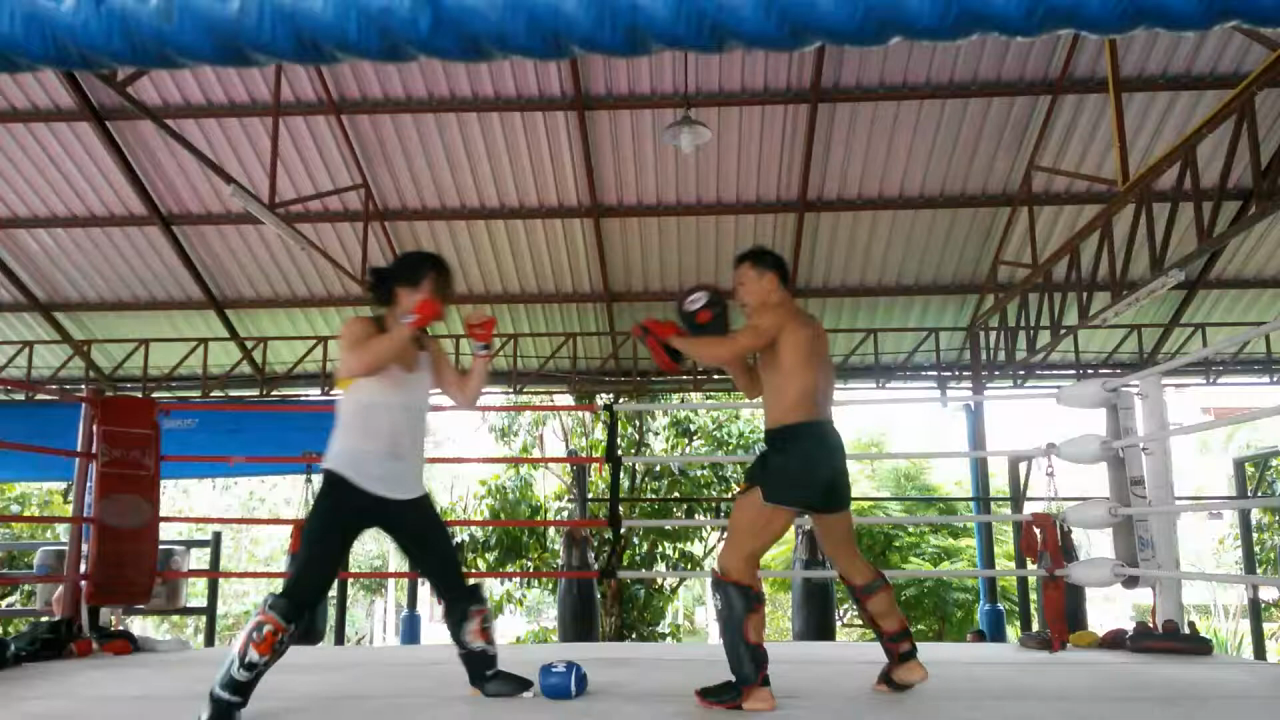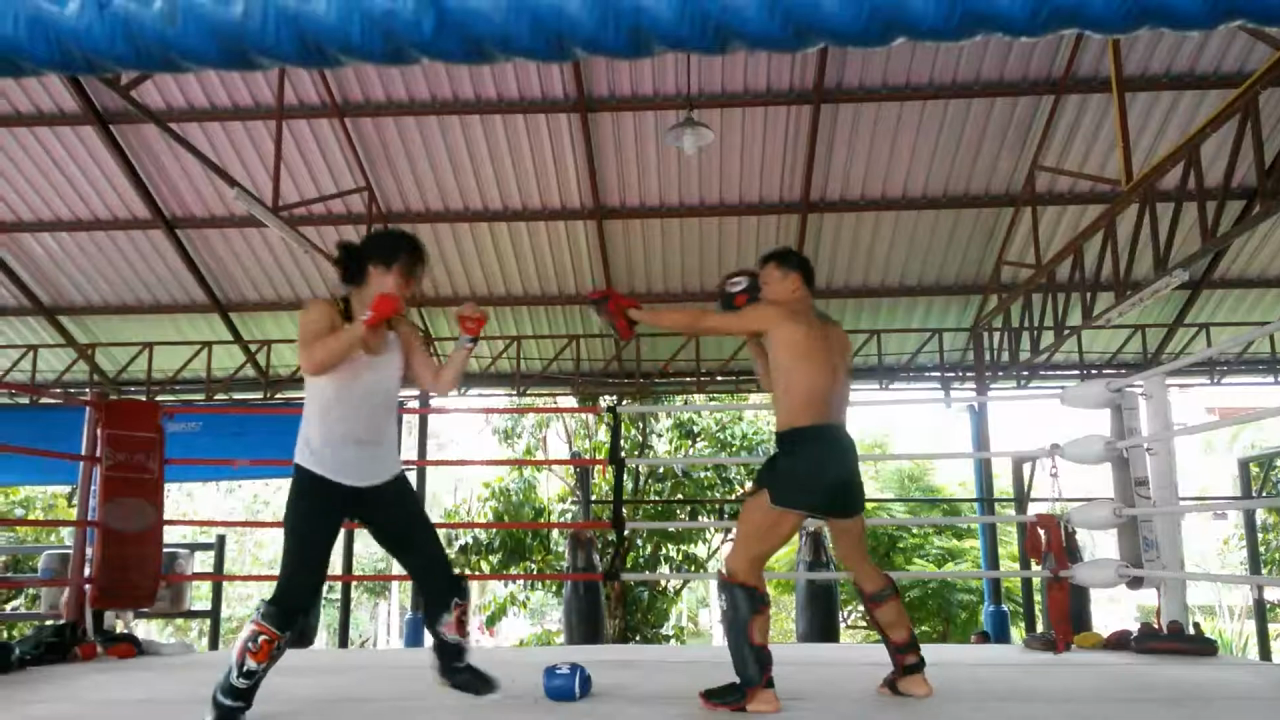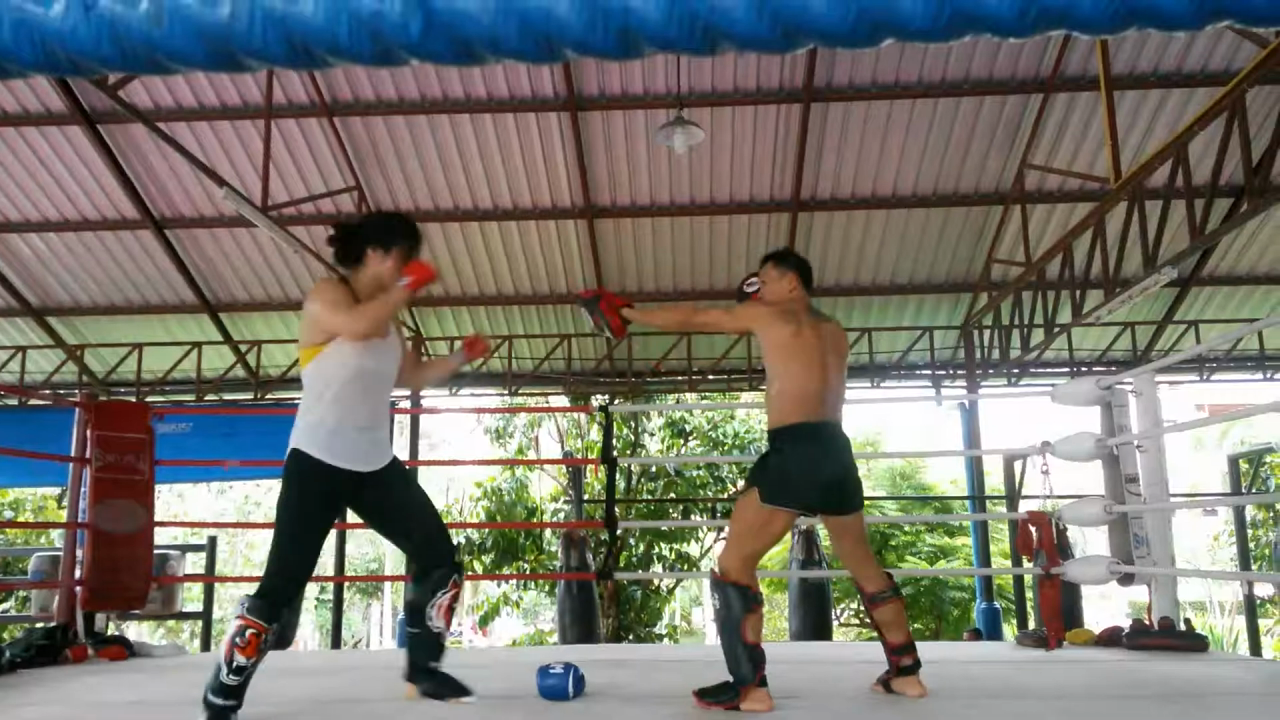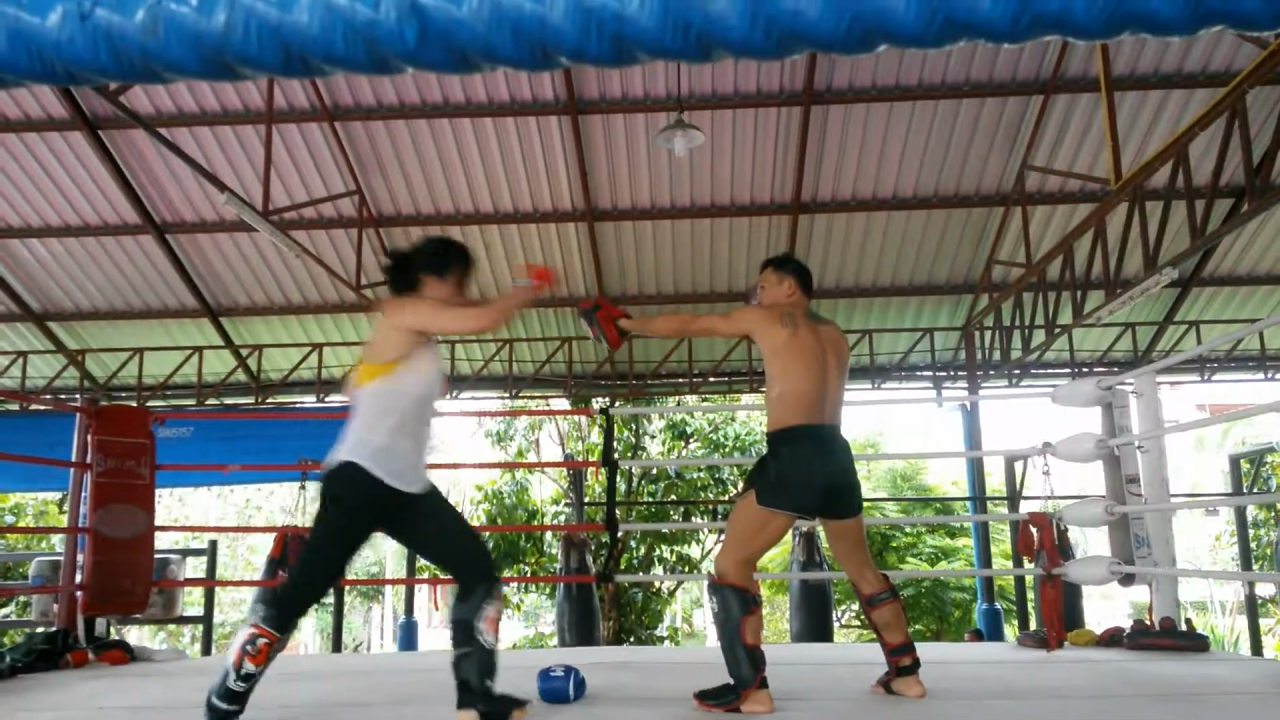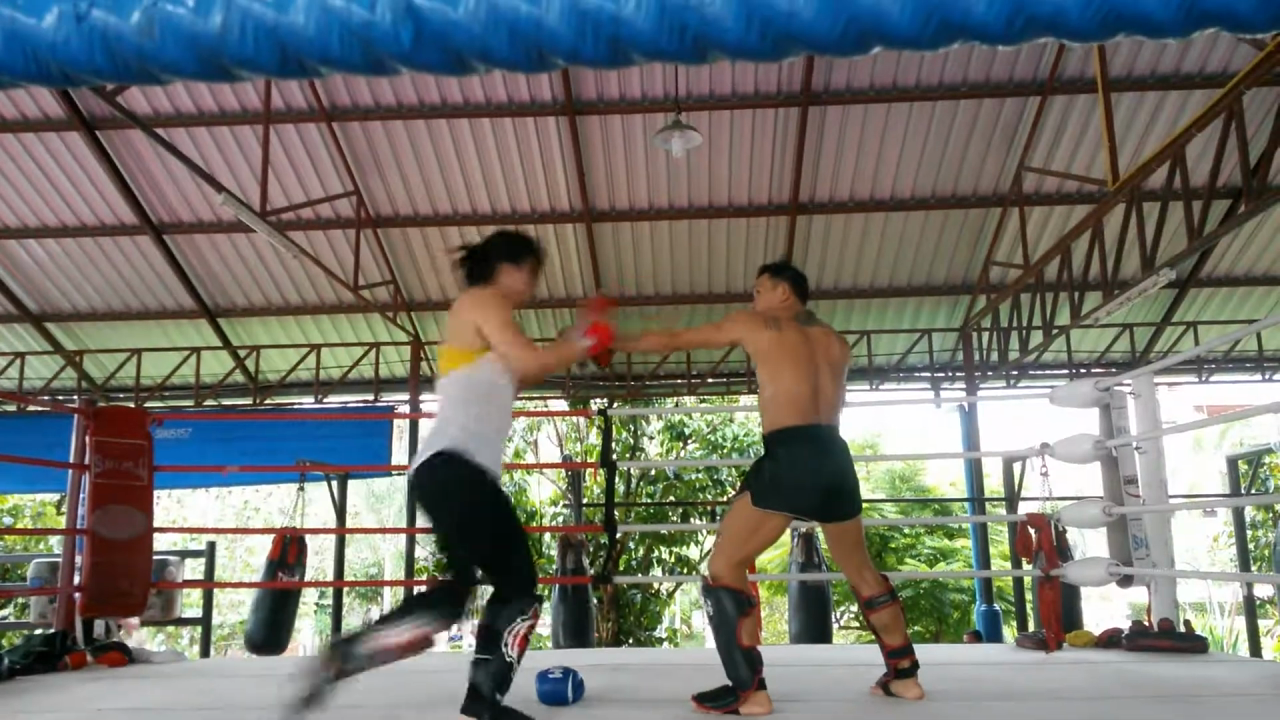
dt=0.2s
person 1, frame 1
left shoulder: (428, 348)
right shoulder: (360, 328)
left elbow: (467, 394)
right elbow: (357, 365)
left wrist: (481, 346)
right wrist: (408, 325)
left hip: (405, 494)
right hip: (348, 485)
left knee: (456, 587)
right knee: (303, 592)
left ankle: (484, 672)
person 1, frame 2
left shoulder: (400, 331)
right shoulder: (322, 313)
left elbow: (439, 384)
right elbow: (312, 361)
left wrist: (467, 340)
right wrist: (367, 320)
left hip: (383, 482)
right hip: (320, 479)
left knee: (440, 580)
right knee: (296, 597)
left ankle: (451, 660)
person 1, frame 3
left shoulder: (383, 316)
right shoulder: (324, 296)
left elbow: (411, 375)
right elbow: (354, 327)
left wrist: (460, 358)
right wrist: (405, 285)
left hip: (377, 466)
right hip: (317, 463)
left knee: (440, 558)
right knee: (283, 585)
left ankle: (424, 666)
person 1, frame 4
left shoulder: (412, 330)
right shoulder: (404, 313)
left elbow: (361, 382)
right elbow: (483, 319)
right wrist: (527, 289)
left hip: (406, 485)
right hip: (358, 478)
left knee: (480, 571)
right knee: (295, 594)
person 1, frame 5
left shoulder: (482, 312)
right shoulder: (482, 304)
left elbow: (511, 375)
right elbow: (526, 363)
left wrist: (575, 335)
right wrist: (583, 343)
left hip: (472, 472)
right hip: (450, 464)
left knee: (519, 589)
right knee: (450, 600)
right ankle: (341, 659)
person 2, frame 1
left shoulder: (774, 315)
right shoulder: (807, 328)
left elbow: (725, 354)
right elbow: (752, 386)
left wrist: (672, 339)
right wrist: (710, 334)
left hip: (793, 451)
right hip: (825, 449)
left knee: (734, 561)
right knee: (848, 559)
left ankle: (752, 685)
right ankle: (904, 661)
person 2, frame 2
left shoulder: (777, 315)
right shoulder: (835, 332)
left elbow: (696, 322)
left wrist: (634, 312)
right wrist: (755, 336)
left hip: (802, 454)
right hip: (839, 453)
left knee: (742, 563)
right knee: (861, 564)
left ankle: (755, 686)
right ankle: (910, 670)
person 2, frame 3
left shoulder: (767, 313)
right shoulder: (834, 332)
left elbow: (689, 317)
left wrist: (627, 313)
left hip: (794, 452)
right hip: (835, 451)
left knee: (734, 562)
right knee: (862, 563)
left ankle: (749, 685)
right ankle: (905, 671)
person 2, frame 4
left shoulder: (769, 317)
right shoulder: (836, 336)
left elbow: (685, 324)
left wrist: (624, 323)
left hip: (793, 455)
right hip: (835, 455)
left knee: (732, 563)
right knee: (860, 565)
left ankle: (750, 685)
right ankle: (905, 671)
person 2, frame 5
left shoulder: (753, 323)
right shoulder: (830, 339)
left elbow: (673, 339)
left wrist: (617, 342)
left hip: (788, 457)
right hip: (833, 456)
left knee: (723, 566)
right knee: (860, 569)
left ankle: (748, 688)
right ankle: (904, 672)
